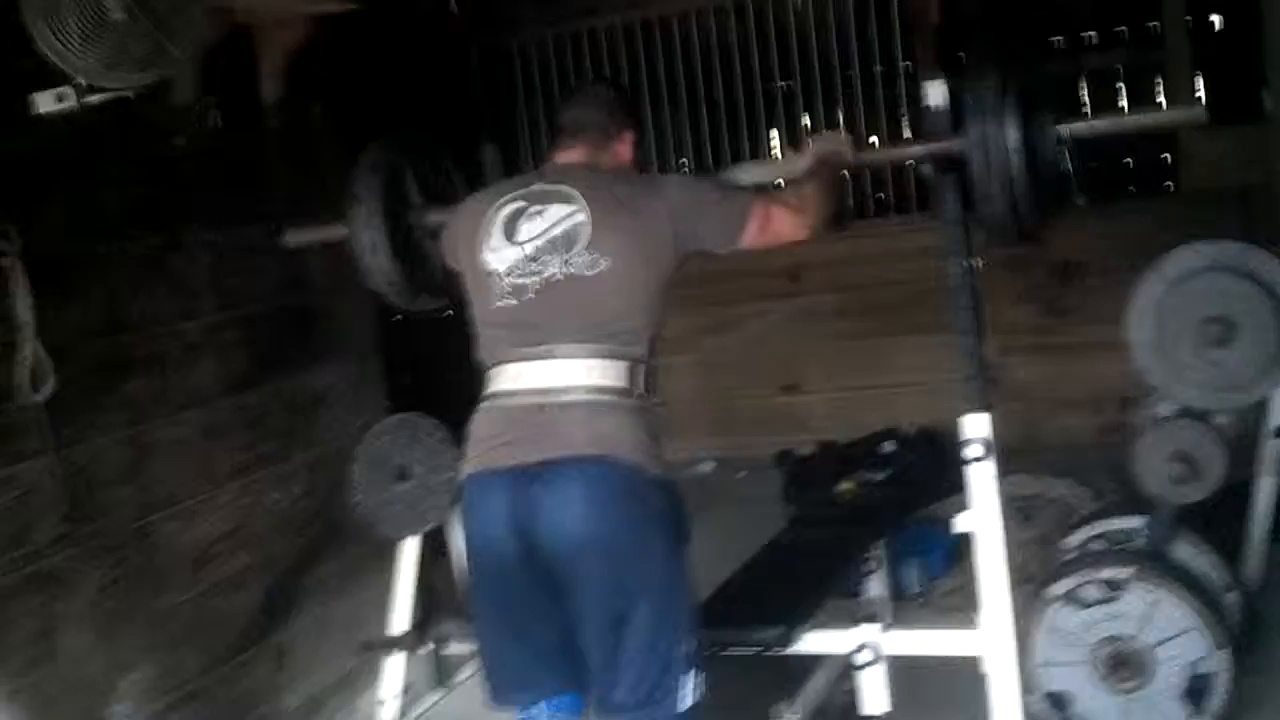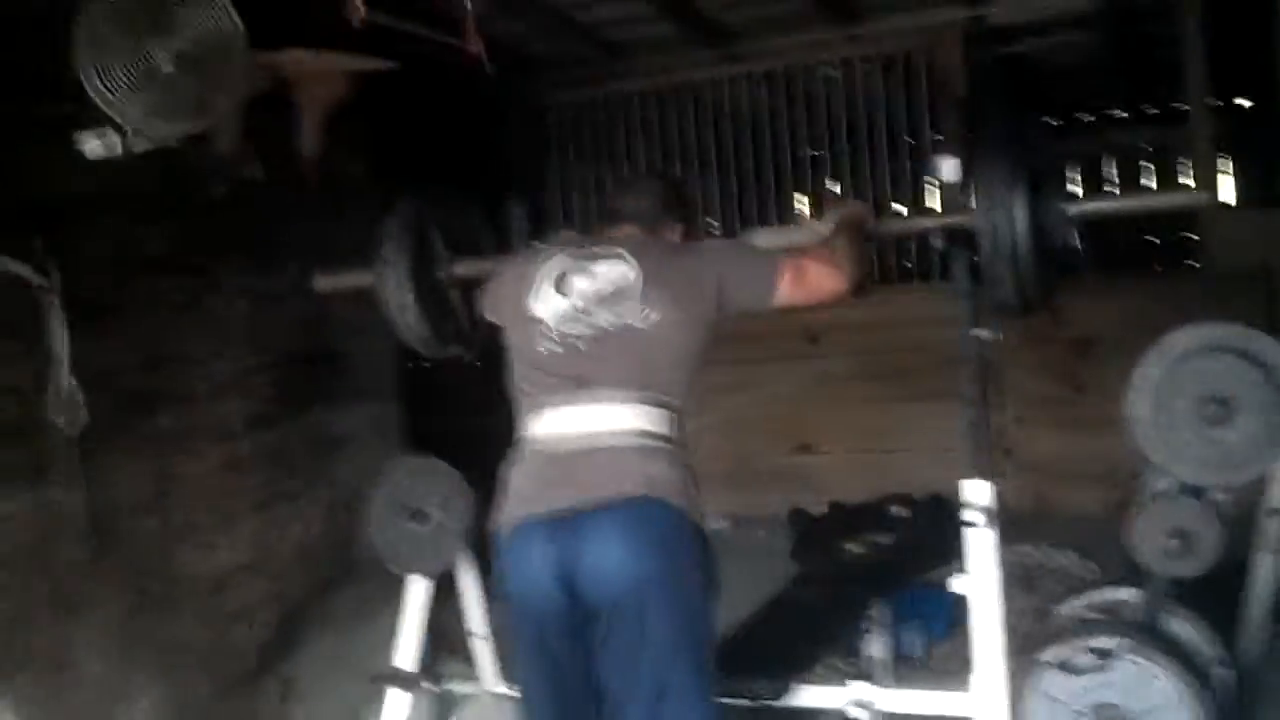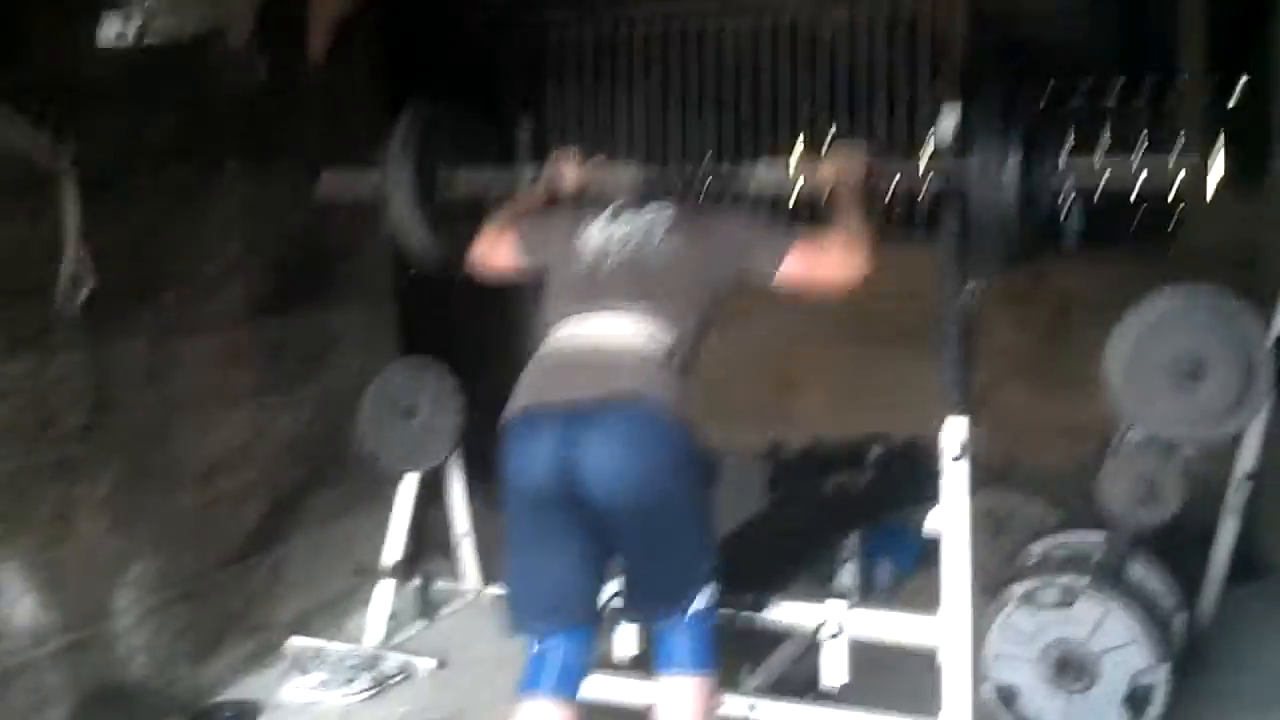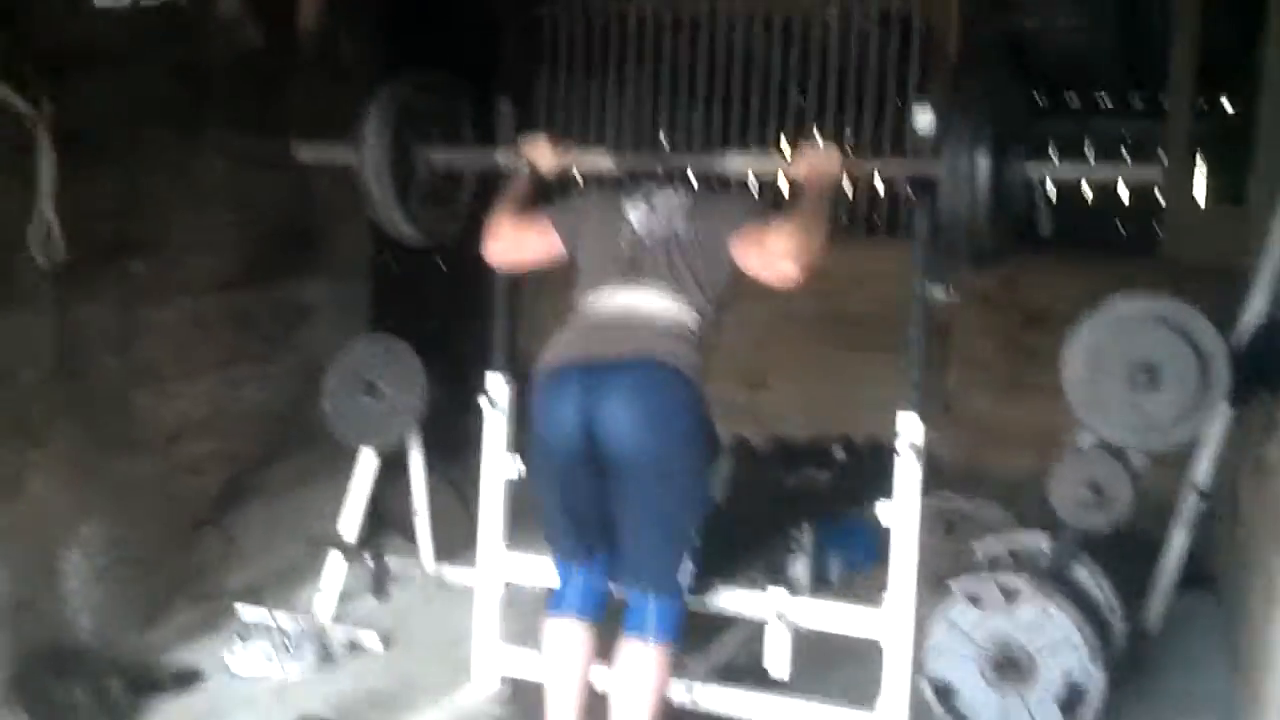
dt=0.5s
person 1, frame 1
left shoulder: (474, 216)
right shoulder: (654, 200)
right elbow: (793, 221)
right wrist: (825, 163)
left hip: (491, 481)
right hip: (601, 473)
person 1, frame 2
left shoulder: (524, 274)
right shoulder: (694, 264)
right elbow: (830, 277)
right wrist: (849, 224)
left hip: (527, 529)
right hip: (638, 521)
person 1, frame 3
left shoulder: (574, 221)
right shoulder: (719, 228)
left elbow: (484, 252)
right elbow: (845, 261)
left wrist: (550, 187)
right wrist: (844, 185)
left hip: (533, 427)
right hip: (635, 427)
left knee: (554, 640)
right knee: (681, 615)
person 1, frame 4
left shoulder: (600, 203)
right shoulder: (725, 209)
left elbow: (499, 247)
right elbow: (784, 261)
left wrist: (529, 171)
right wrist: (816, 185)
left hip: (561, 383)
right hip: (652, 389)
left knee: (579, 566)
right knee: (657, 588)
